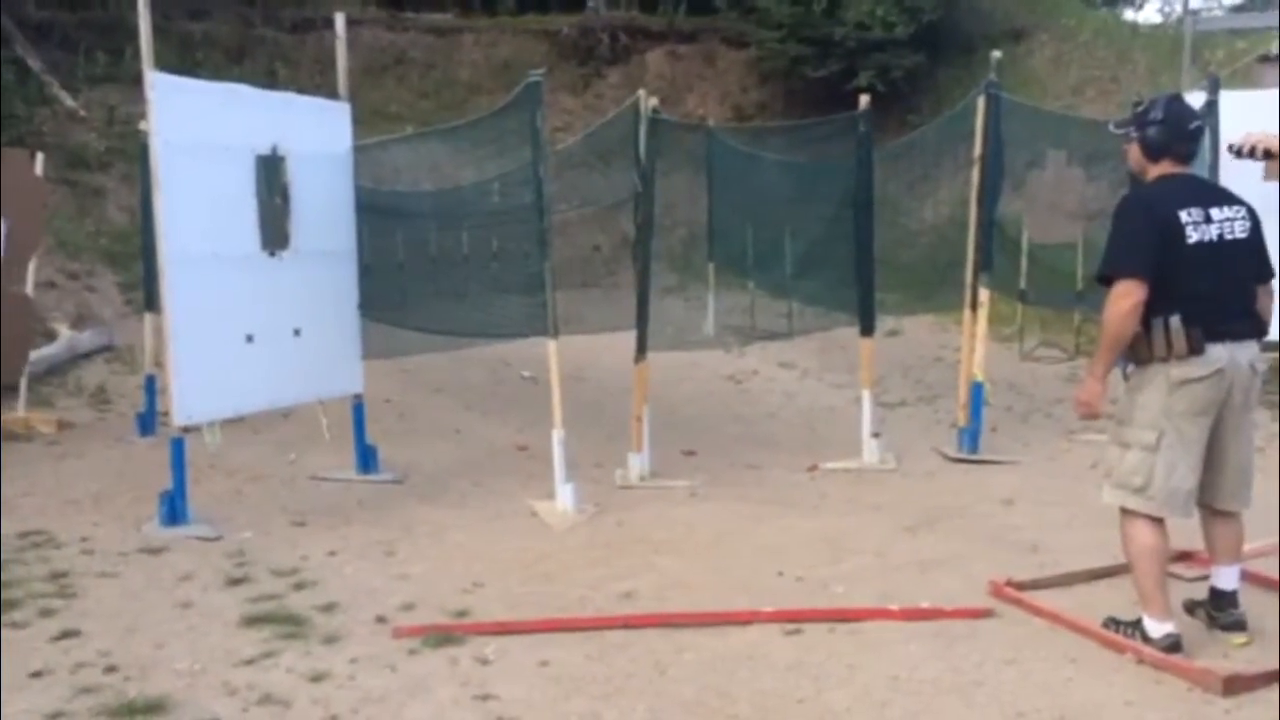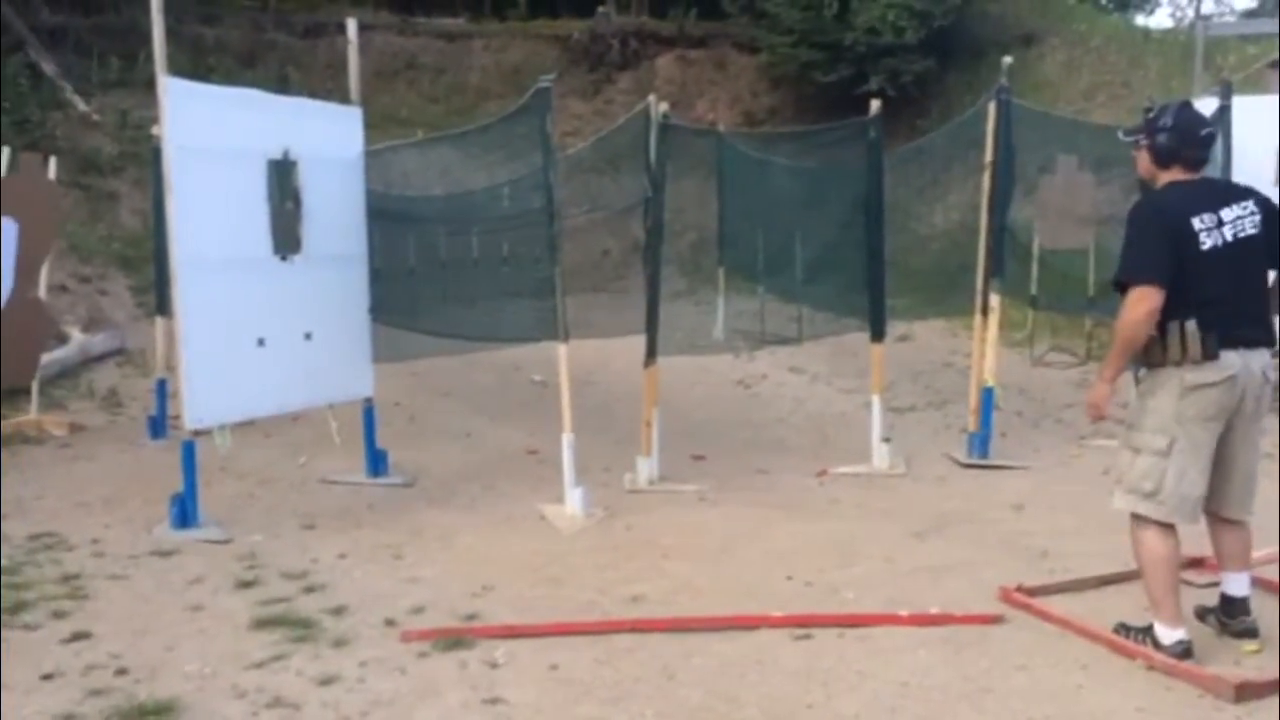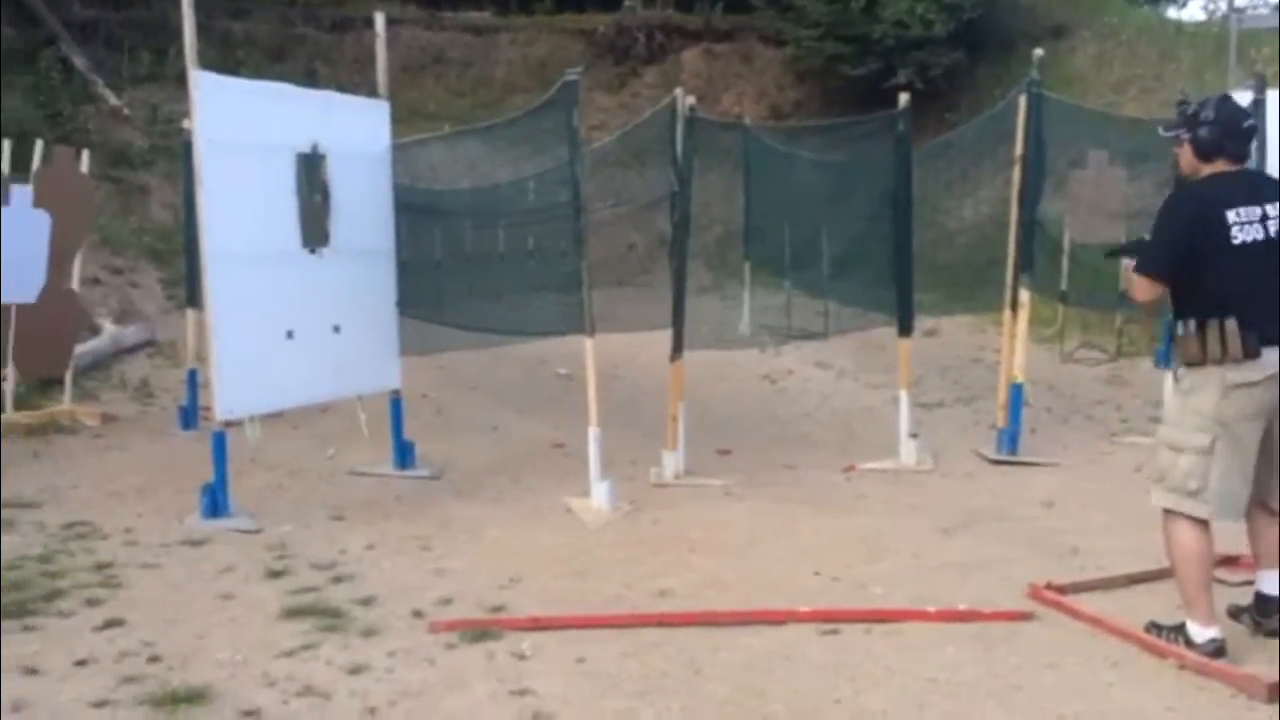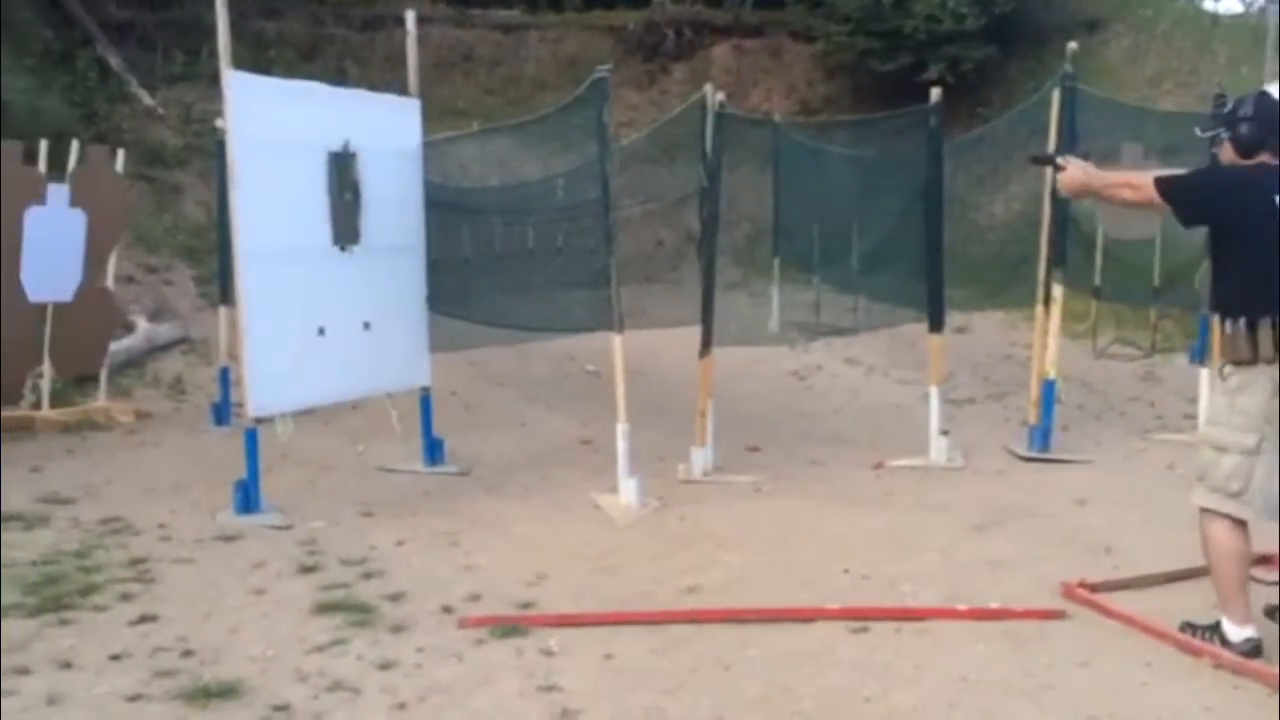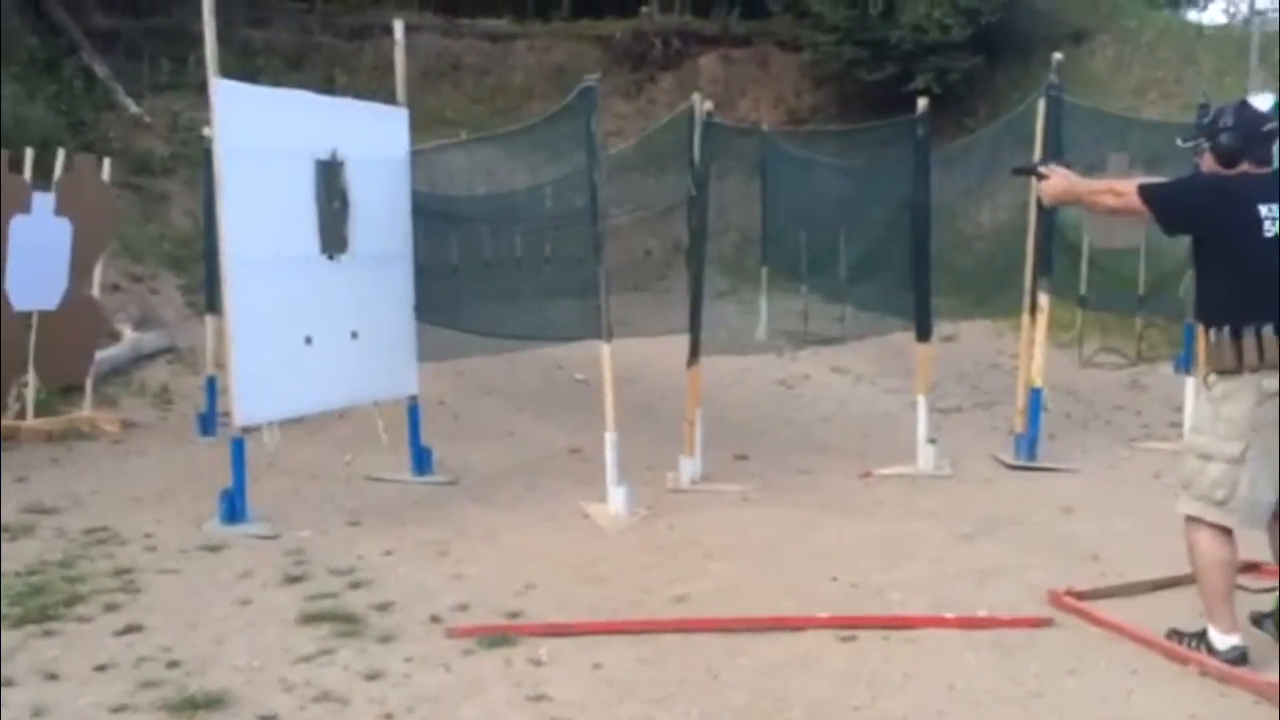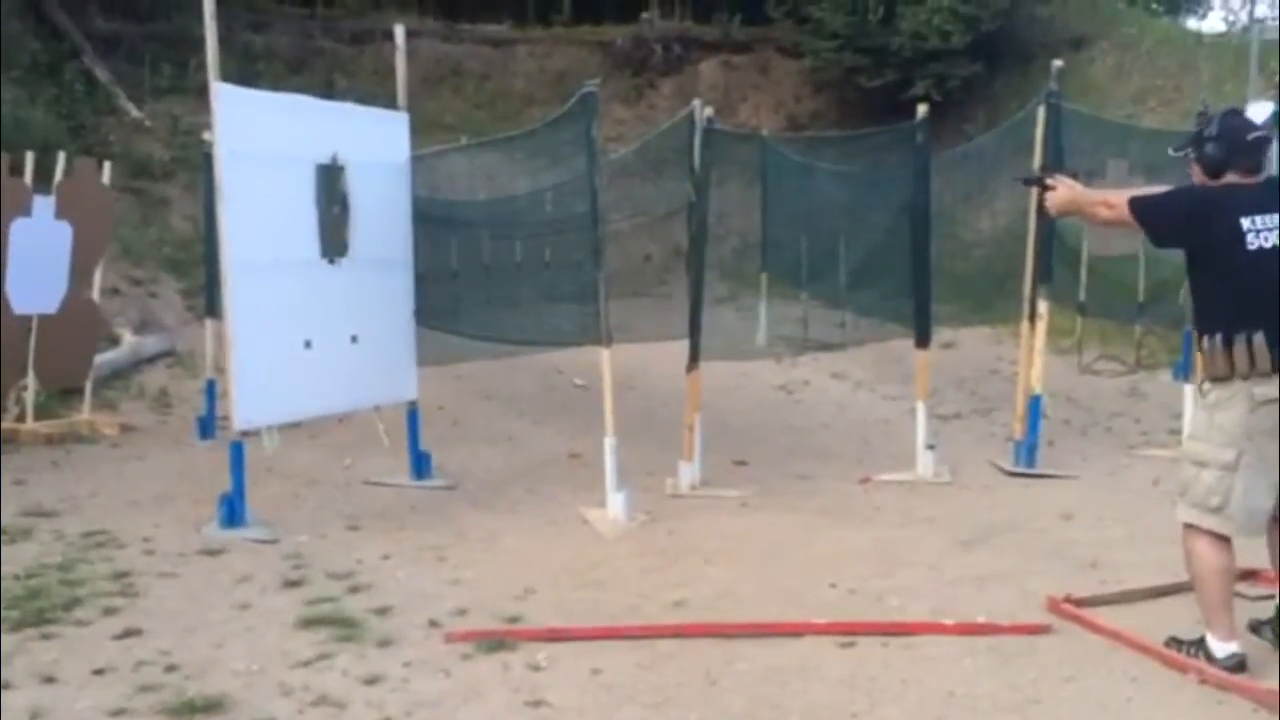
dt=0.4s
person 1, frame 1
left shoulder: (1144, 204)
left elbow: (1129, 299)
left wrist: (1096, 375)
left hip: (1178, 367)
left knee: (1140, 500)
right knee: (1222, 495)
left ankle: (1157, 626)
right ankle: (1225, 603)
person 1, frame 2
left shoulder: (1156, 211)
left elbow: (1145, 305)
left wrist: (1107, 376)
left hip: (1189, 372)
left knee: (1152, 506)
right knee: (1228, 501)
left ankle: (1168, 632)
person 1, frame 3
left shoulder: (1190, 202)
left elbow: (1146, 290)
left wrist: (1132, 270)
left hip: (1224, 371)
left knee: (1184, 501)
left ankle: (1201, 630)
person 1, frame 4
left shoulder: (1233, 186)
left elbow: (1139, 191)
right elbow: (1177, 183)
left wrist: (1087, 181)
right wrist: (1100, 175)
left knee: (1222, 500)
person 1, frame 5
left shoulder: (1216, 194)
left elbow: (1122, 199)
right elbow: (1151, 190)
left wrist: (1070, 188)
right wrist: (1081, 183)
left knee: (1208, 508)
left ankle: (1222, 637)
person 1, frame 6
left shoulder: (1205, 206)
left elbow: (1116, 211)
left wrist: (1074, 199)
right wrist: (1086, 193)
left knee: (1205, 516)
left ankle: (1221, 645)
